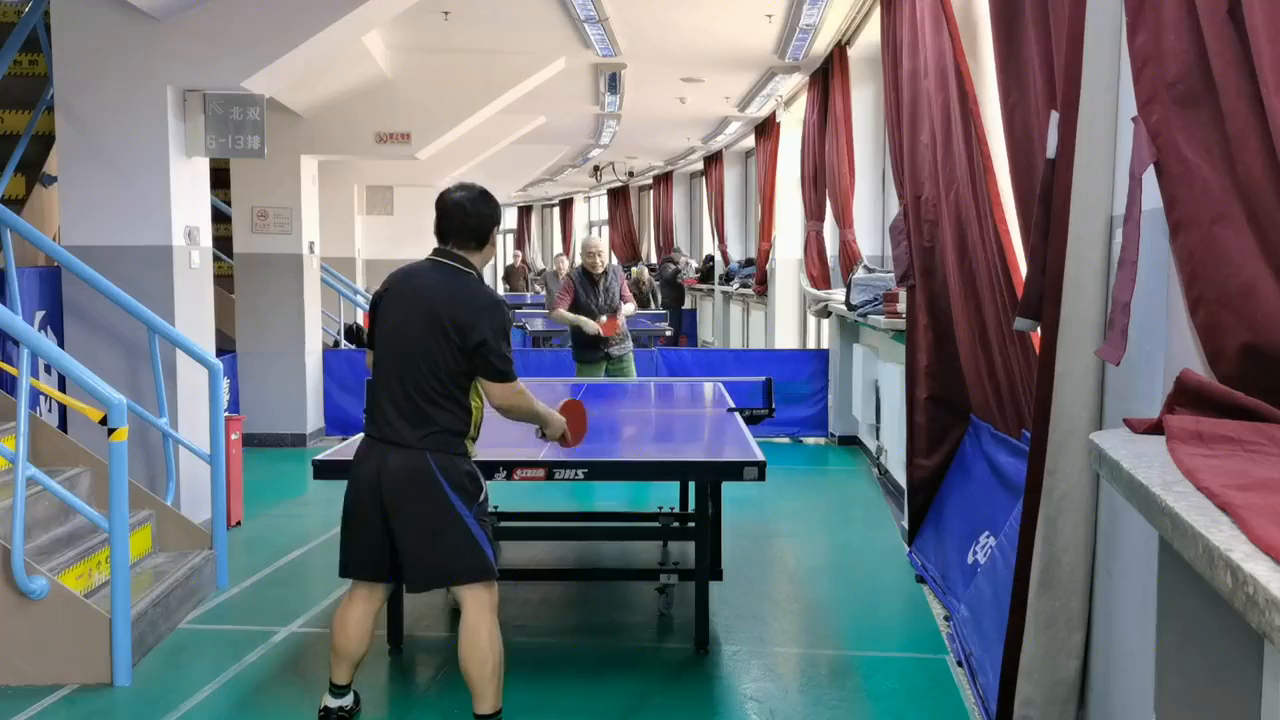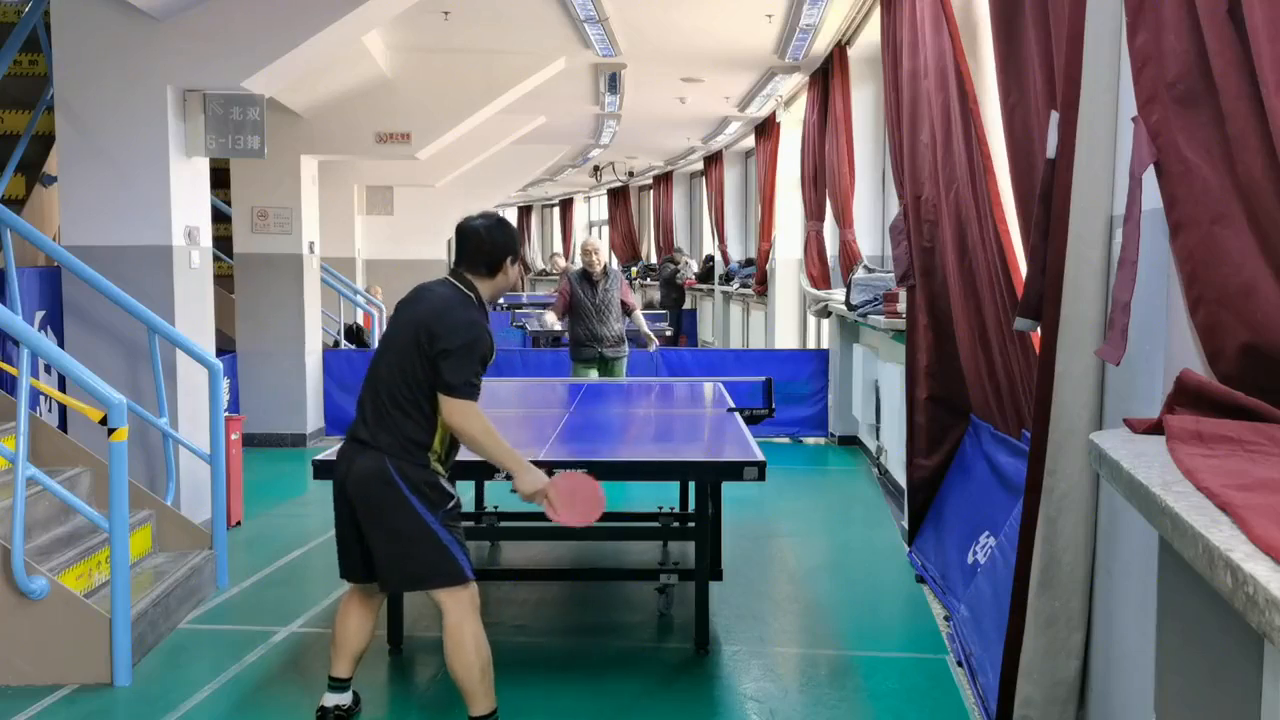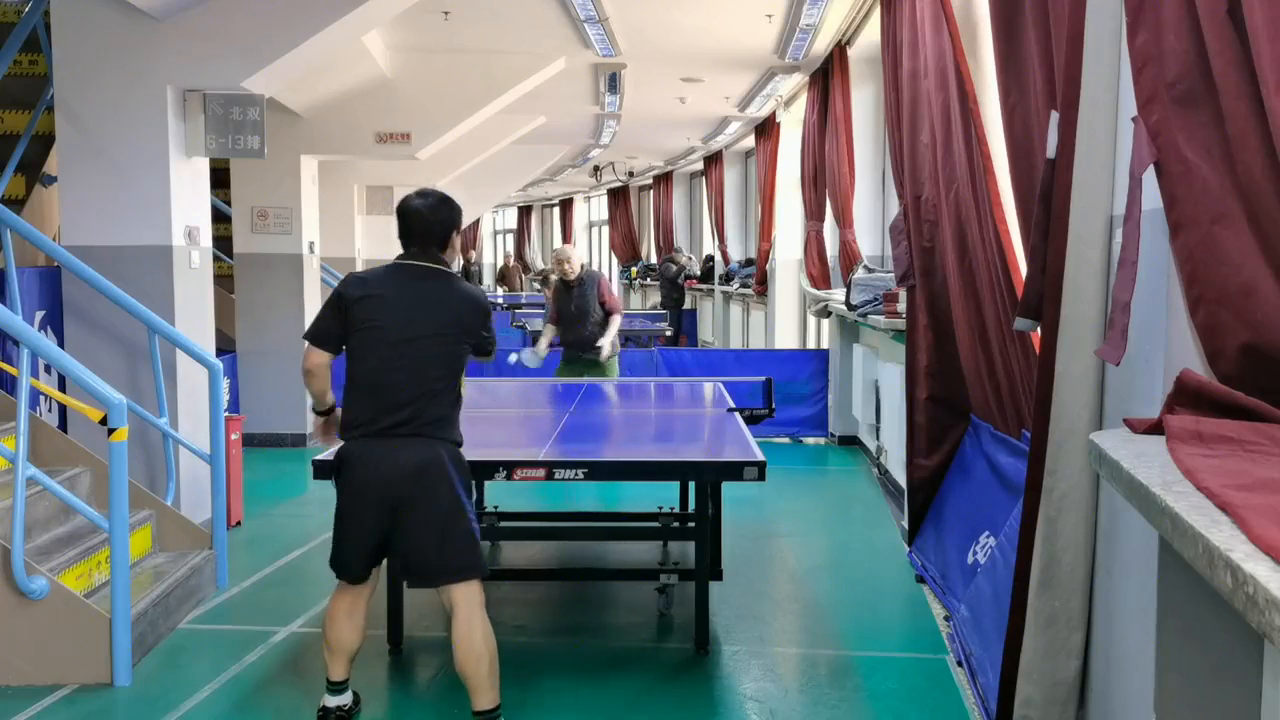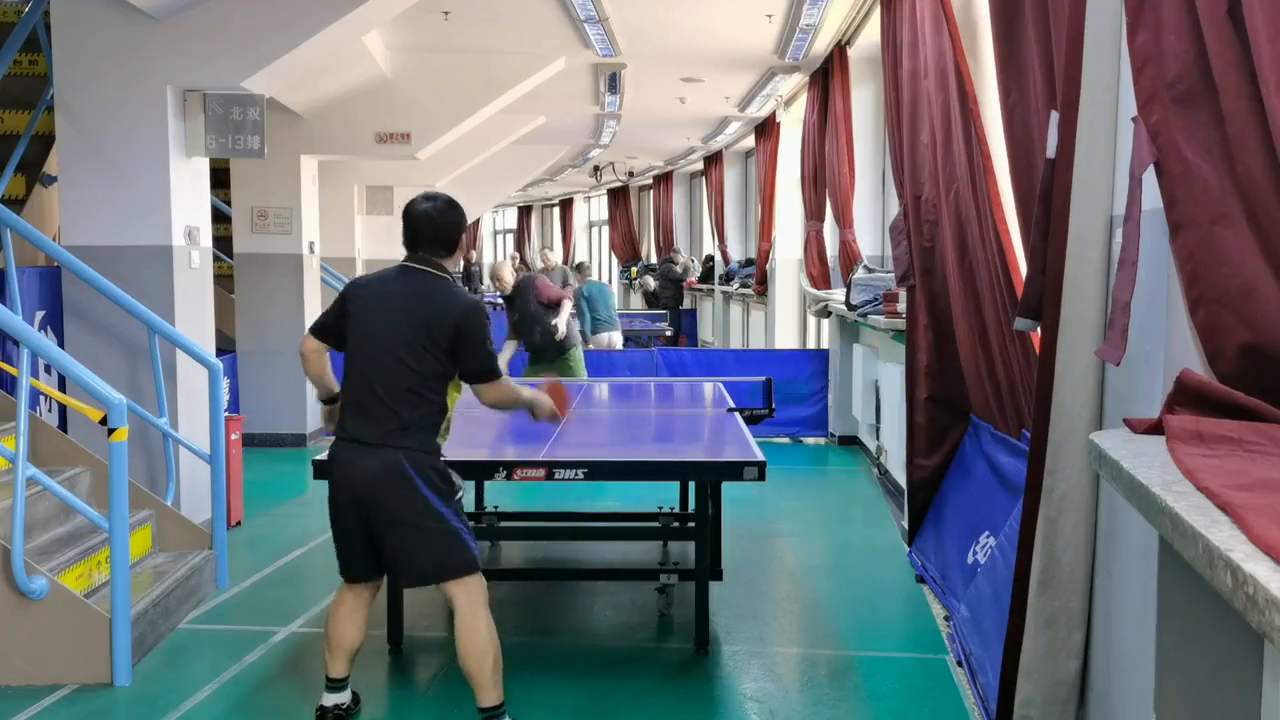
dt=0.5s
person 1, frame 1
left shoulder: (395, 284)
right shoulder: (483, 304)
right elbow: (504, 395)
right wrist: (548, 418)
left hip: (375, 459)
right hip: (435, 467)
left knee: (366, 588)
right knee: (478, 596)
person 1, frame 2
left shoulder: (422, 296)
right shoulder: (467, 325)
right elbow: (458, 414)
right wrist: (521, 469)
left hip: (356, 461)
right hip: (400, 473)
left knee: (367, 587)
right knee: (459, 600)
person 1, frame 3
left shoulder: (356, 288)
right shoulder: (470, 302)
left elbow: (315, 362)
right elbow: (484, 352)
left wrist: (326, 409)
left hip: (363, 458)
right hip: (430, 463)
left knee: (353, 582)
right knee: (465, 596)
person 1, frame 4
left shoulder: (361, 290)
right shoulder: (462, 309)
left elbow: (310, 349)
right elbow: (491, 392)
right wrist: (537, 402)
left hip: (347, 463)
right hip: (402, 468)
left knee: (358, 585)
right knee: (467, 593)
